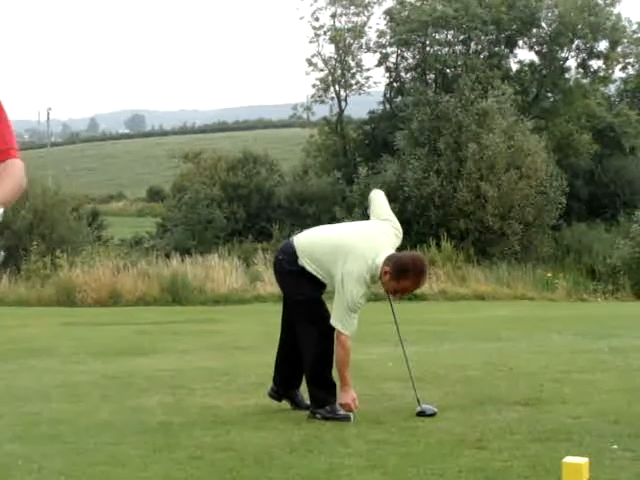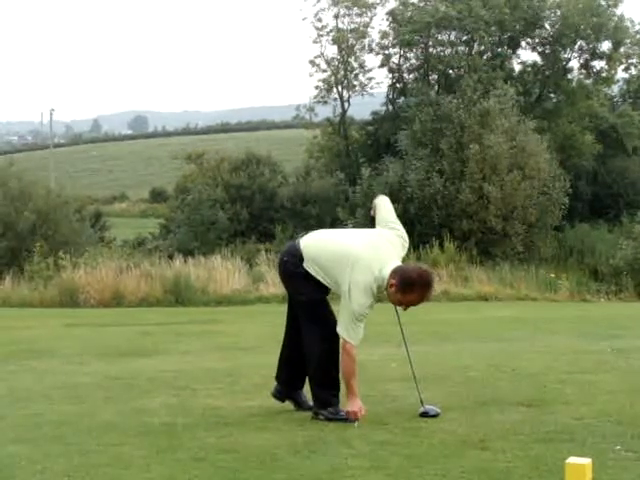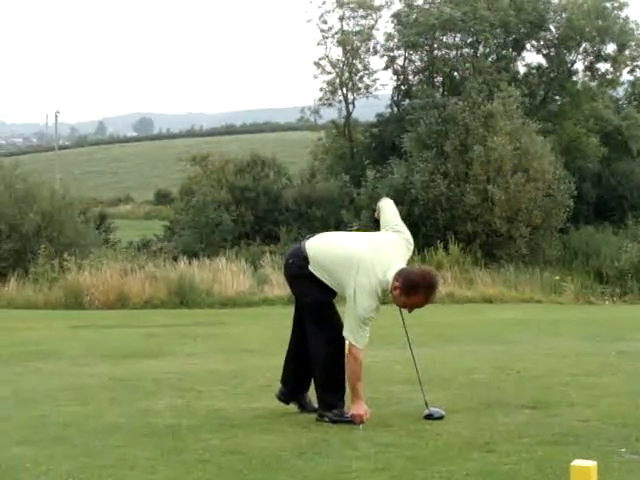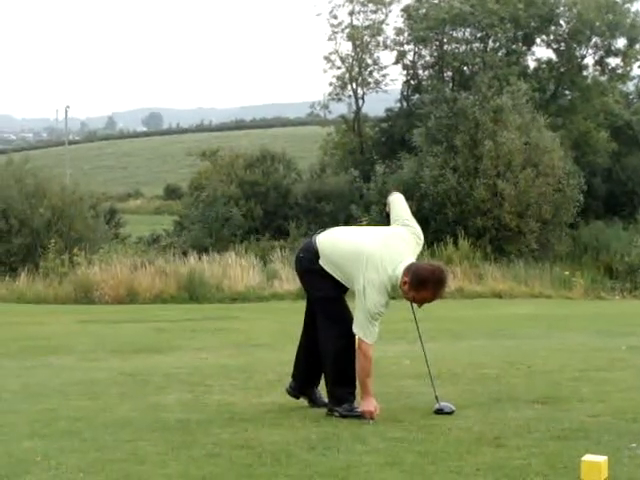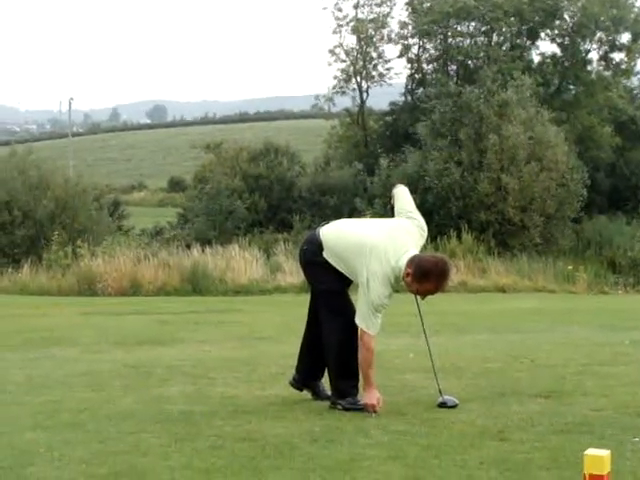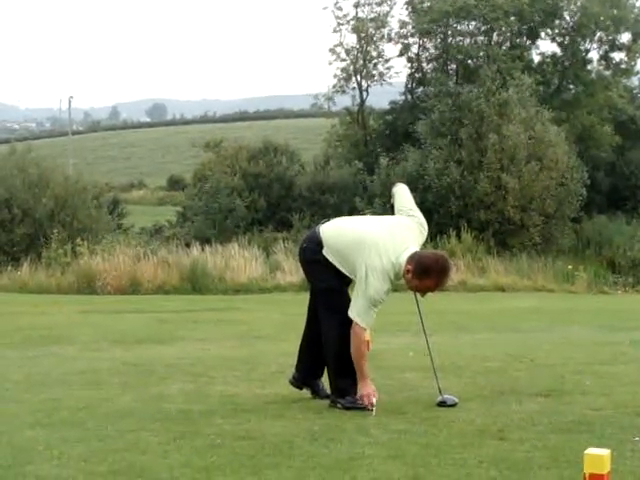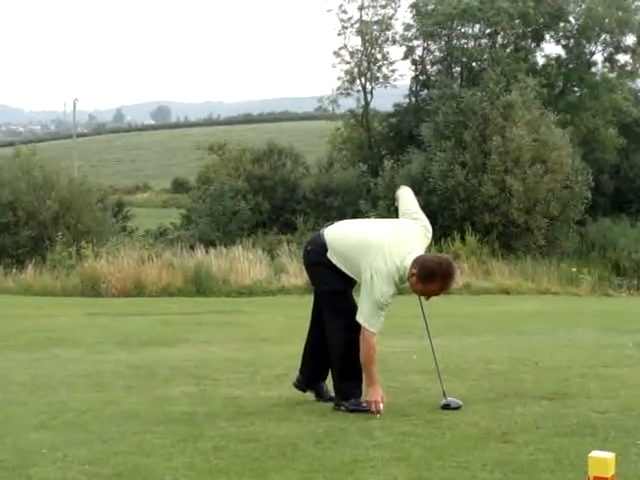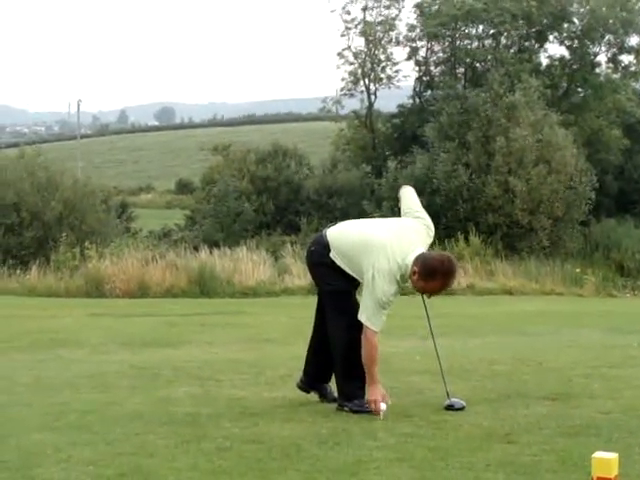
dt=0.4s
person 1, frame 1
left shoulder: (392, 231)
right shoulder: (356, 279)
left elbow: (376, 194)
right elbow: (342, 337)
right wrist: (346, 388)
left hip: (305, 255)
right hip: (292, 264)
left knee: (298, 326)
right knee: (320, 331)
left ankle: (284, 386)
right ankle: (322, 403)
person 1, frame 2
left shoulder: (399, 240)
right shoulder: (362, 289)
left elbow: (381, 200)
right elbow: (348, 346)
right wrist: (353, 397)
left hip: (309, 255)
right hip: (296, 265)
left knee: (302, 326)
right knee: (324, 333)
left ankle: (287, 386)
right ankle: (325, 404)
person 1, frame 3
left shoulder: (403, 243)
right shoulder: (367, 292)
left elbow: (384, 203)
right elbow: (354, 349)
right wrist: (358, 401)
left hip: (316, 258)
right hip: (302, 267)
left knee: (309, 329)
right knee: (330, 335)
left ankle: (292, 389)
right ankle: (330, 406)
person 1, frame 4
left shoulder: (414, 238)
right shoulder: (376, 288)
left elbow: (395, 197)
right elbow: (364, 345)
right wrist: (367, 397)
left hip: (328, 253)
right hip: (313, 262)
left knee: (320, 323)
right knee: (340, 329)
left ankle: (302, 384)
right ankle: (340, 401)
person 1, frame 5
left shoulder: (418, 230)
right shoulder: (380, 280)
left elbow: (400, 190)
right elbow: (366, 336)
right wrist: (370, 388)
left hip: (333, 245)
right hip: (317, 255)
left knee: (324, 316)
right knee: (342, 322)
left ankle: (306, 376)
right ankle: (344, 394)
person 1, frame 6
left shoulder: (418, 227)
right shoulder: (379, 276)
left elbow: (399, 188)
right elbow: (358, 329)
right wrist: (364, 382)
left hip: (333, 245)
right hip: (317, 253)
left knee: (324, 314)
right knee: (340, 320)
left ankle: (306, 375)
right ankle: (343, 393)
person 1, frame 7
left shoulder: (423, 231)
right shoulder: (384, 280)
left elbow: (403, 191)
right elbow: (367, 334)
right wrist: (373, 386)
left hip: (337, 245)
right hip: (321, 255)
left knee: (327, 317)
right knee: (345, 323)
left ankle: (310, 378)
right ankle: (347, 396)
person 1, frame 8
left shoulder: (425, 230)
right shoulder: (385, 279)
left elbow: (406, 191)
right elbow: (368, 333)
right wrist: (374, 385)
left hip: (339, 247)
right hip: (324, 257)
left knee: (331, 319)
right knee: (348, 323)
left ankle: (313, 379)
right ankle: (351, 397)
